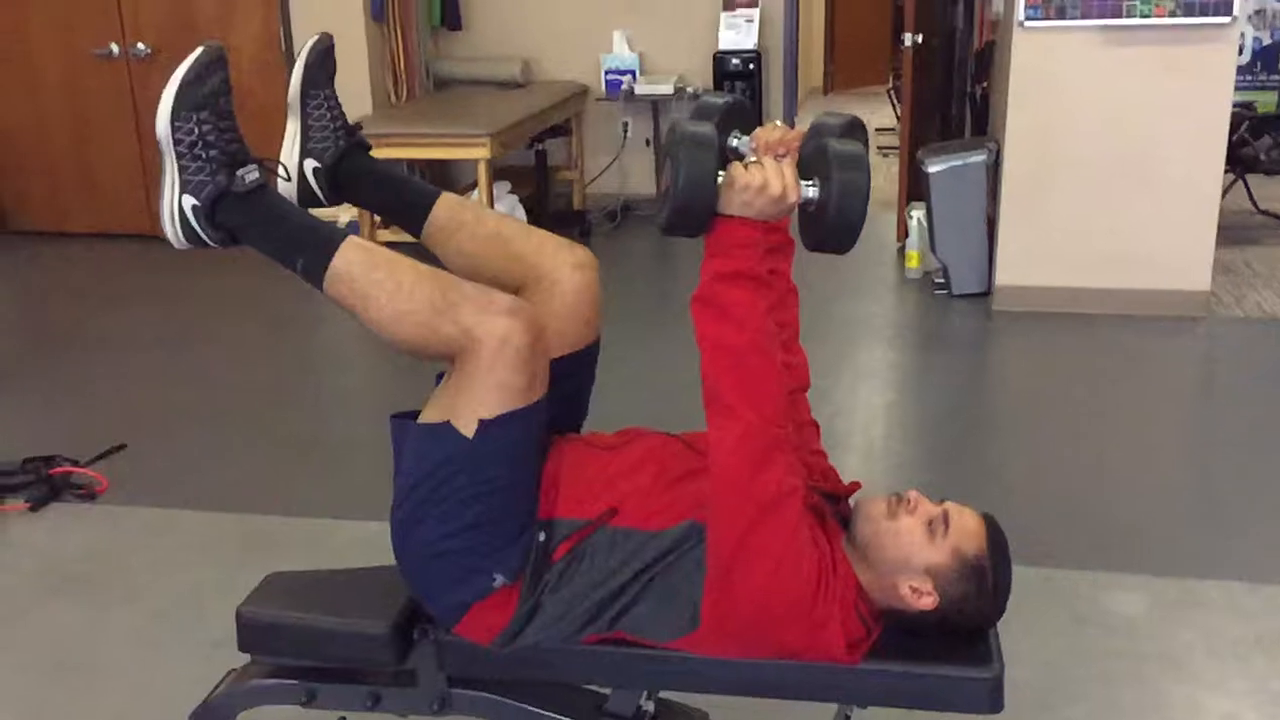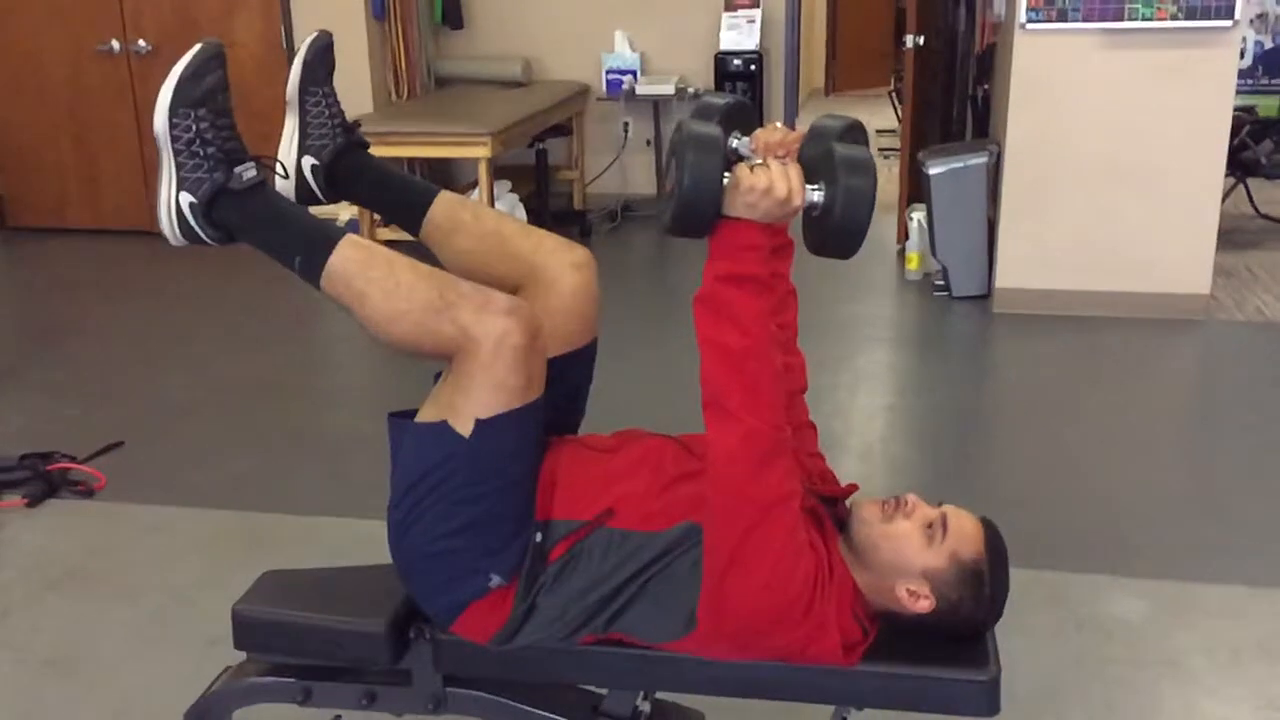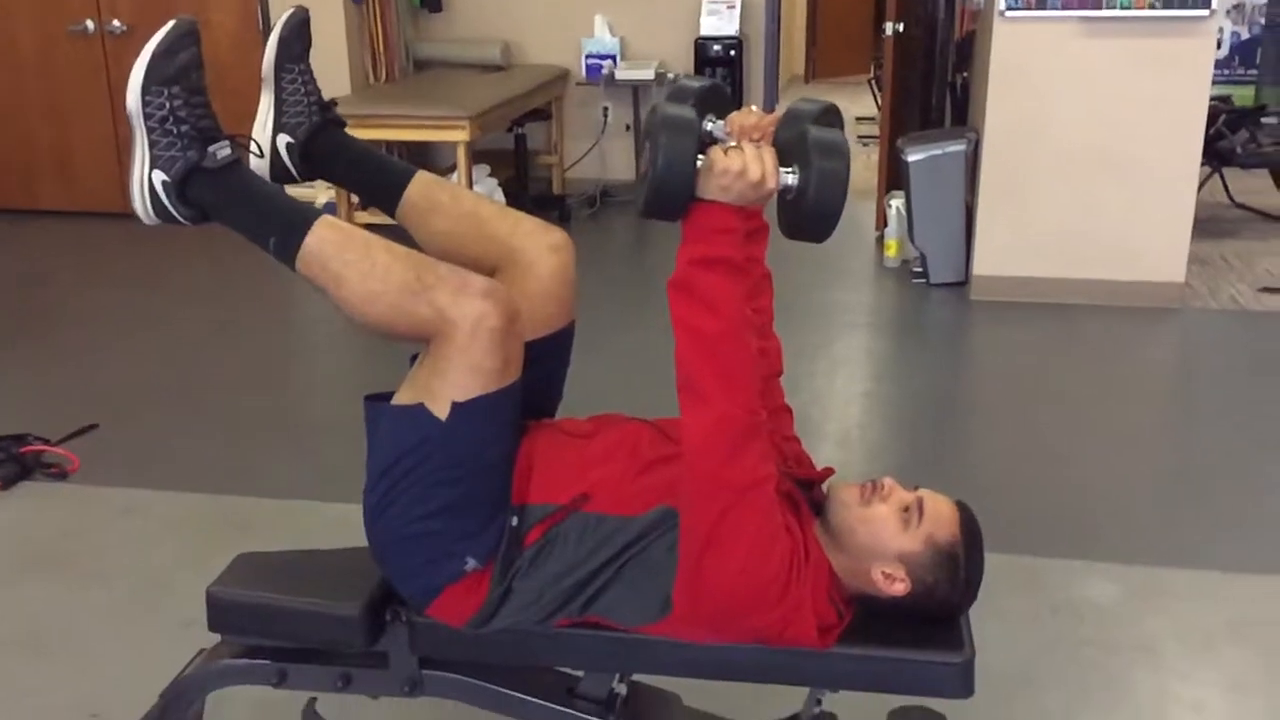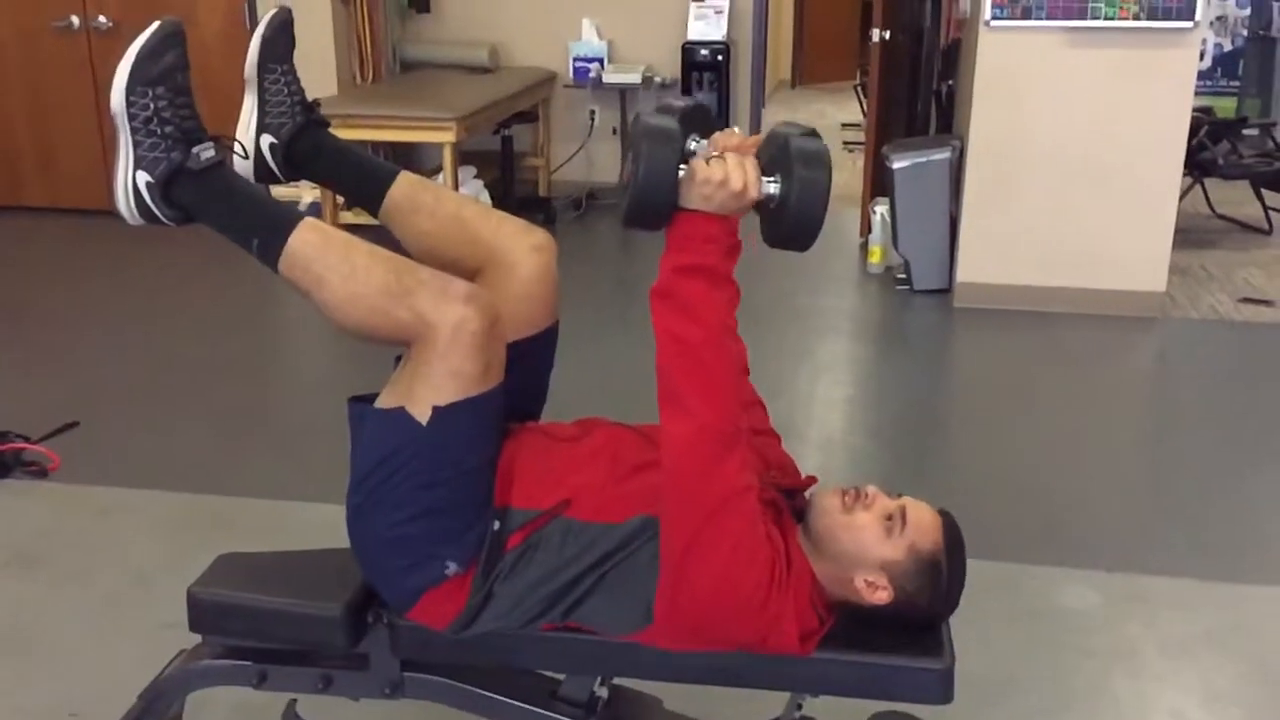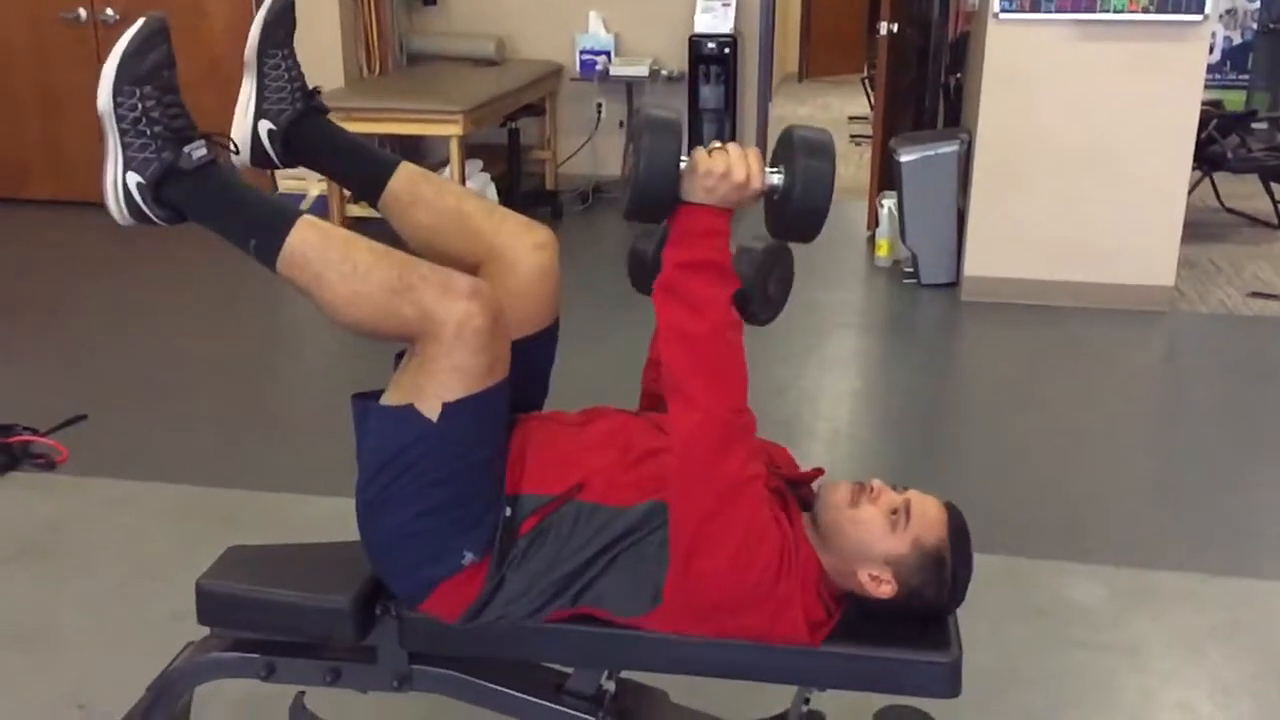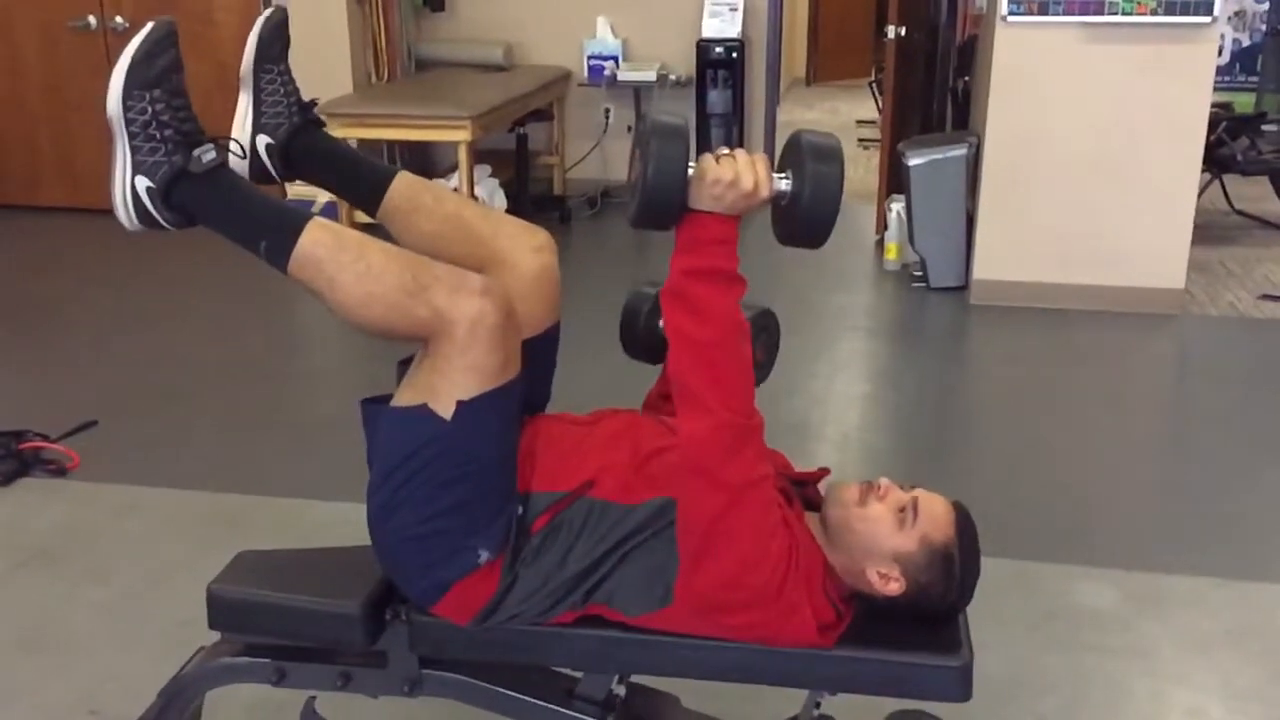
dt=0.4s
person 1, frame 1
left shoulder: (796, 602)
right shoulder: (818, 504)
left elbow: (748, 425)
right elbow: (776, 400)
left wrist: (741, 227)
right wrist: (766, 222)
left hip: (490, 576)
right hip: (537, 497)
left knee: (500, 325)
right knee: (565, 274)
left ankle: (229, 200)
right ankle: (333, 166)
person 1, frame 2
left shoulder: (792, 603)
right shoulder: (816, 507)
left elbow: (747, 426)
right elbow: (773, 394)
left wrist: (747, 231)
right wrist: (767, 226)
left hip: (486, 575)
right hip: (534, 492)
left knee: (499, 324)
right knee: (563, 273)
left ankle: (226, 199)
right ankle: (332, 165)
person 1, frame 3
left shoulder: (768, 588)
right shoulder: (794, 495)
left elbow: (723, 413)
right elbow: (750, 381)
left wrist: (720, 215)
right wrist: (742, 213)
left hip: (462, 559)
right hip: (511, 478)
left knee: (476, 307)
right knee: (542, 256)
left ankle: (197, 179)
right ankle: (305, 144)
person 1, frame 4
left shoulder: (748, 593)
right shoulder: (775, 495)
left elbow: (701, 422)
right elbow: (722, 392)
left wrist: (699, 224)
right wrist: (718, 222)
left hip: (445, 560)
right hip: (494, 478)
left knee: (455, 312)
right knee: (525, 256)
left ankle: (184, 179)
right ankle: (289, 144)
person 1, frame 5
left shoulder: (759, 582)
right shoulder: (776, 493)
left elbow: (709, 417)
right elbow: (679, 415)
left wrist: (704, 220)
right wrist: (701, 294)
left hip: (453, 553)
right hip: (493, 473)
left knee: (460, 308)
right knee: (527, 253)
left ankle: (176, 178)
right ankle: (291, 129)
person 1, frame 6
left shoulder: (769, 580)
right shoulder: (782, 502)
left elbow: (717, 426)
right elbow: (687, 429)
left wrist: (712, 225)
right wrist: (690, 349)
left hip: (464, 554)
right hip: (505, 476)
left knee: (474, 306)
right knee: (524, 256)
left ankle: (185, 182)
right ankle: (285, 141)
